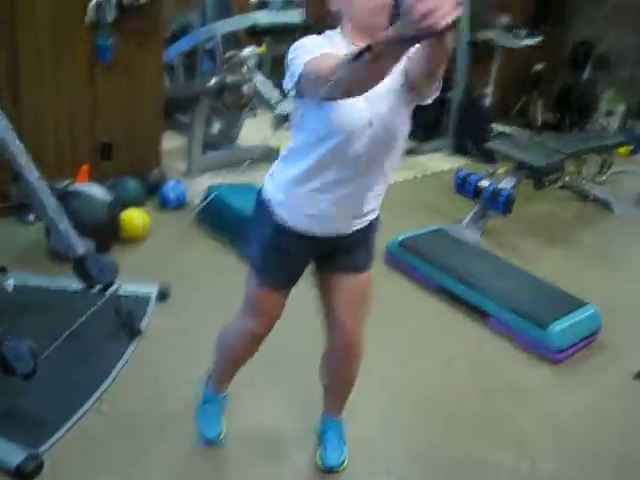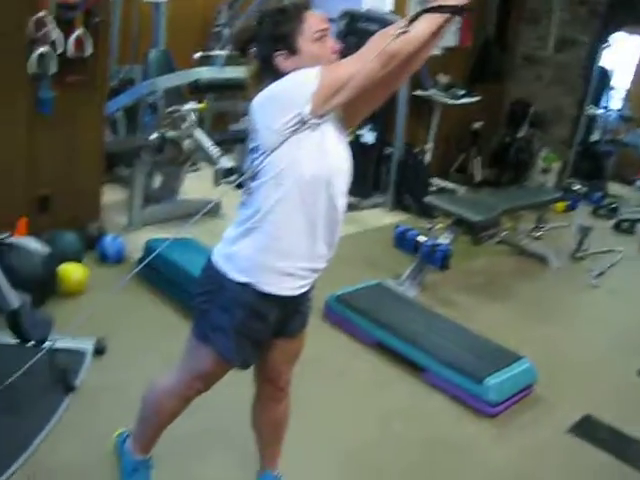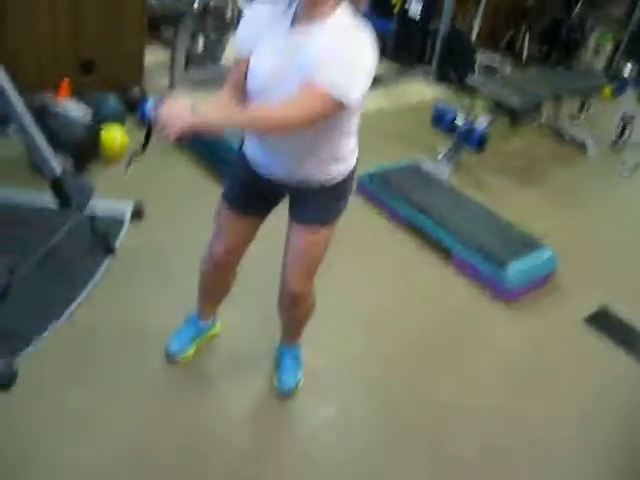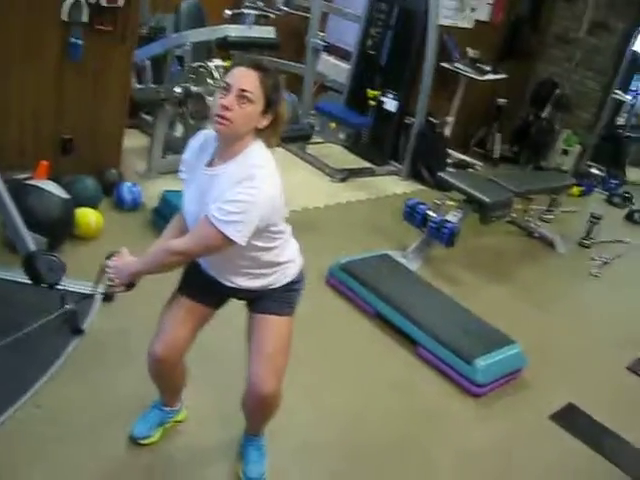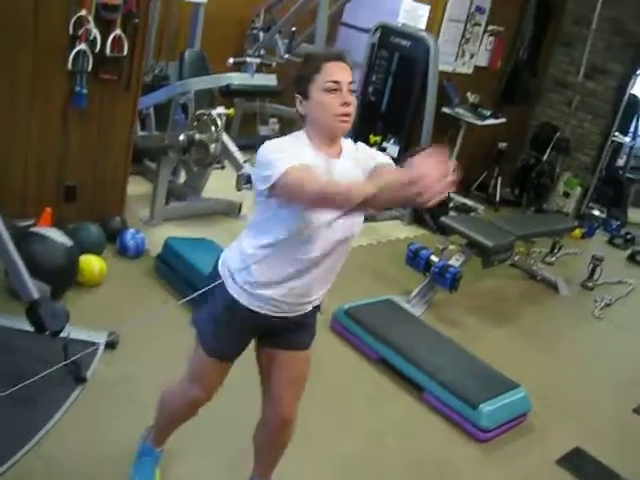
dt=1s
person 1, frame 1
left shoulder: (410, 60)
right shoulder: (309, 53)
left elbow: (427, 73)
right elbow: (346, 80)
right wrist: (391, 42)
left hip: (355, 226)
right hip: (289, 215)
left knee: (348, 340)
right knee: (253, 327)
left ankle: (332, 420)
right ankle: (215, 390)
person 1, frame 2
left shoulder: (329, 110)
right shoulder: (281, 99)
left elbow: (391, 73)
right elbow: (382, 56)
left hip: (293, 286)
right hip: (245, 281)
left knee: (276, 386)
right knee: (192, 381)
person 1, frame 3
left shoulder: (354, 47)
left elbow: (291, 117)
right elbow: (235, 93)
left wrist: (200, 116)
right wrist: (193, 111)
left hip: (323, 180)
right hip: (259, 162)
left knee: (296, 286)
right knee: (219, 257)
left ankle: (289, 349)
right ankle: (203, 320)
person 1, frame 4
left shoulder: (256, 185)
right shoulder: (201, 143)
left elbow: (186, 248)
right elbow: (185, 218)
left wrist: (134, 267)
right wrist: (139, 262)
left hip: (272, 280)
right hip: (213, 267)
left knee: (263, 389)
right knee: (161, 354)
left ankle: (253, 437)
right ankle: (170, 406)
person 1, frame 5
left shoulder: (364, 157)
right shoulder: (279, 153)
left elbow: (388, 175)
right elbow: (328, 193)
left wrist: (419, 184)
right wrist: (399, 185)
left hip: (299, 309)
right hip: (242, 293)
left knee: (282, 415)
right knee: (196, 392)
right ankle: (154, 443)
